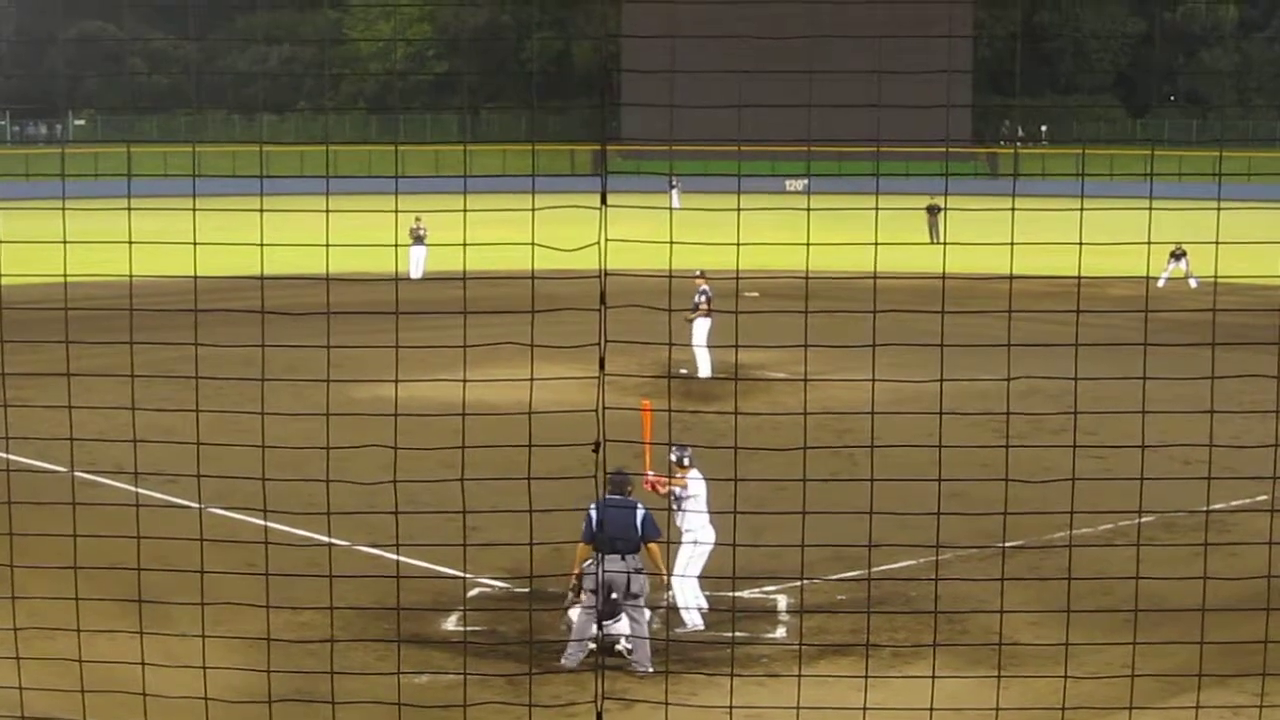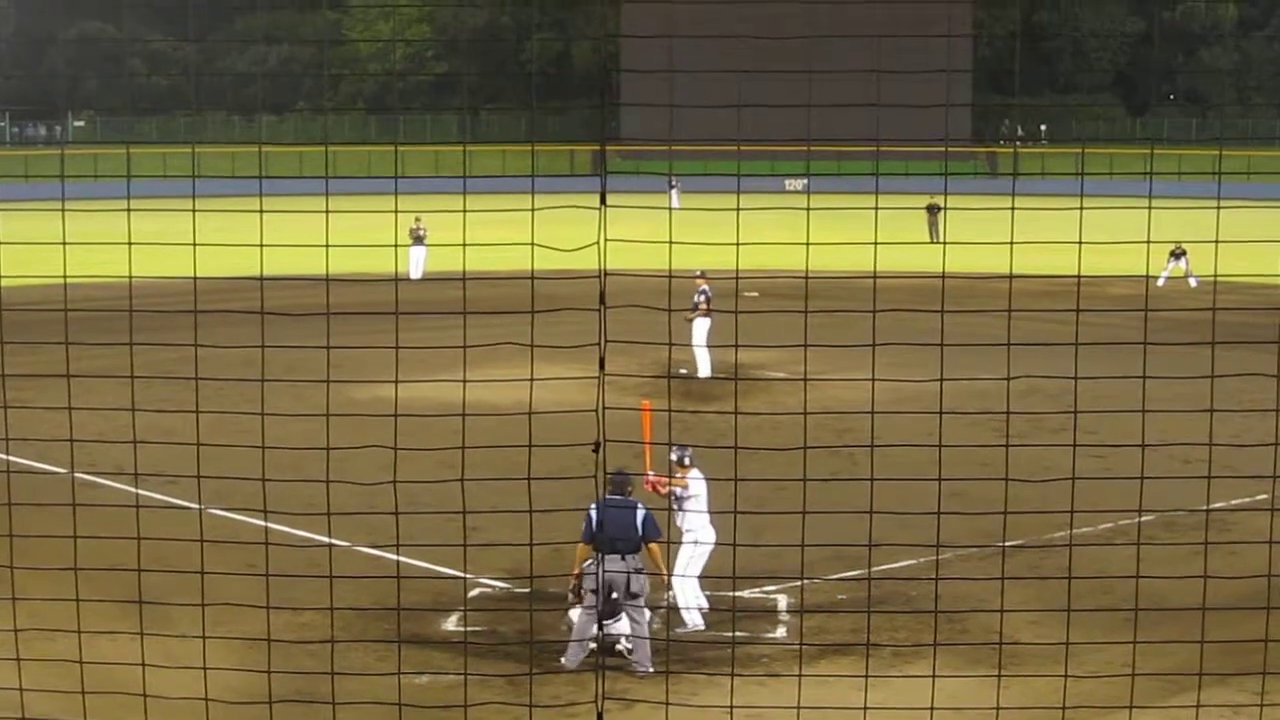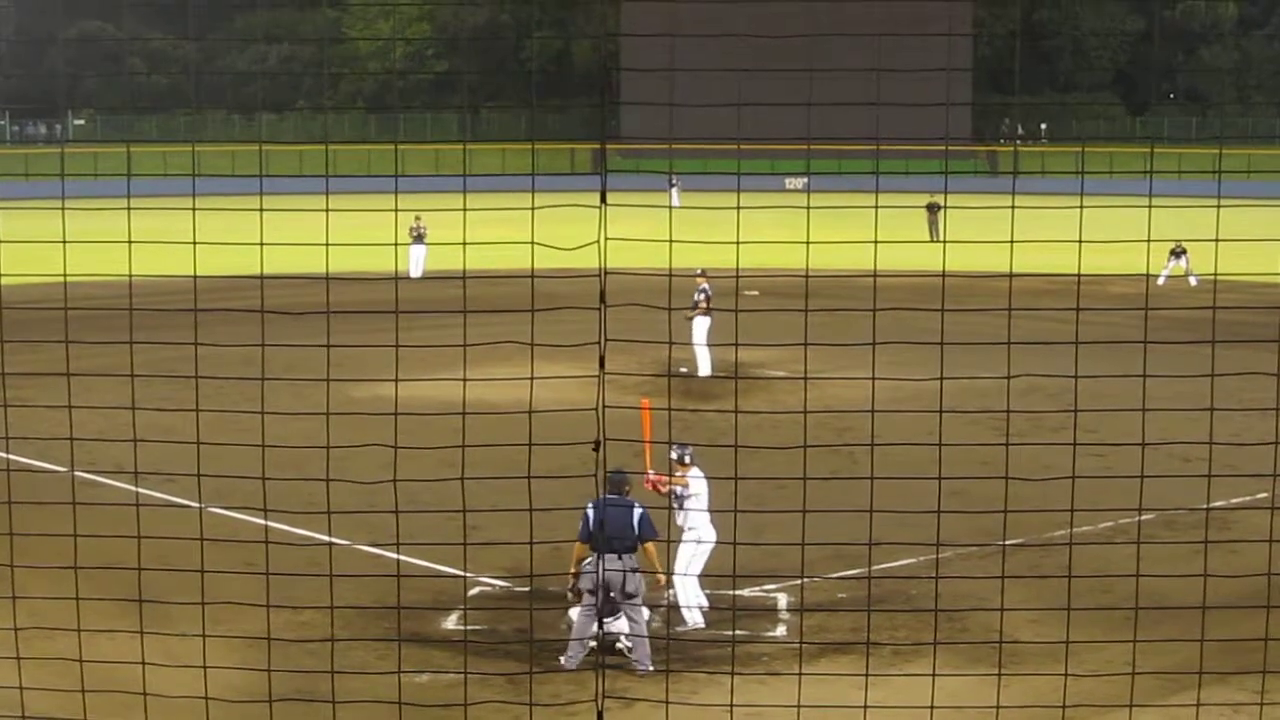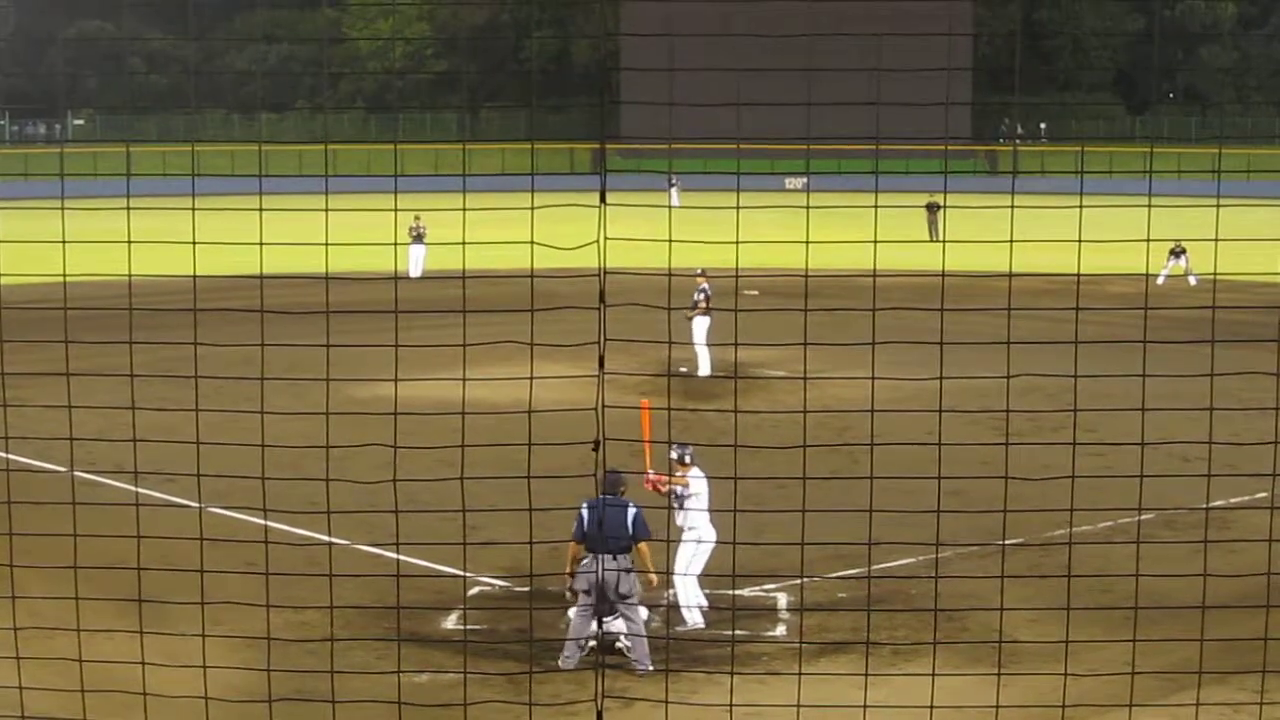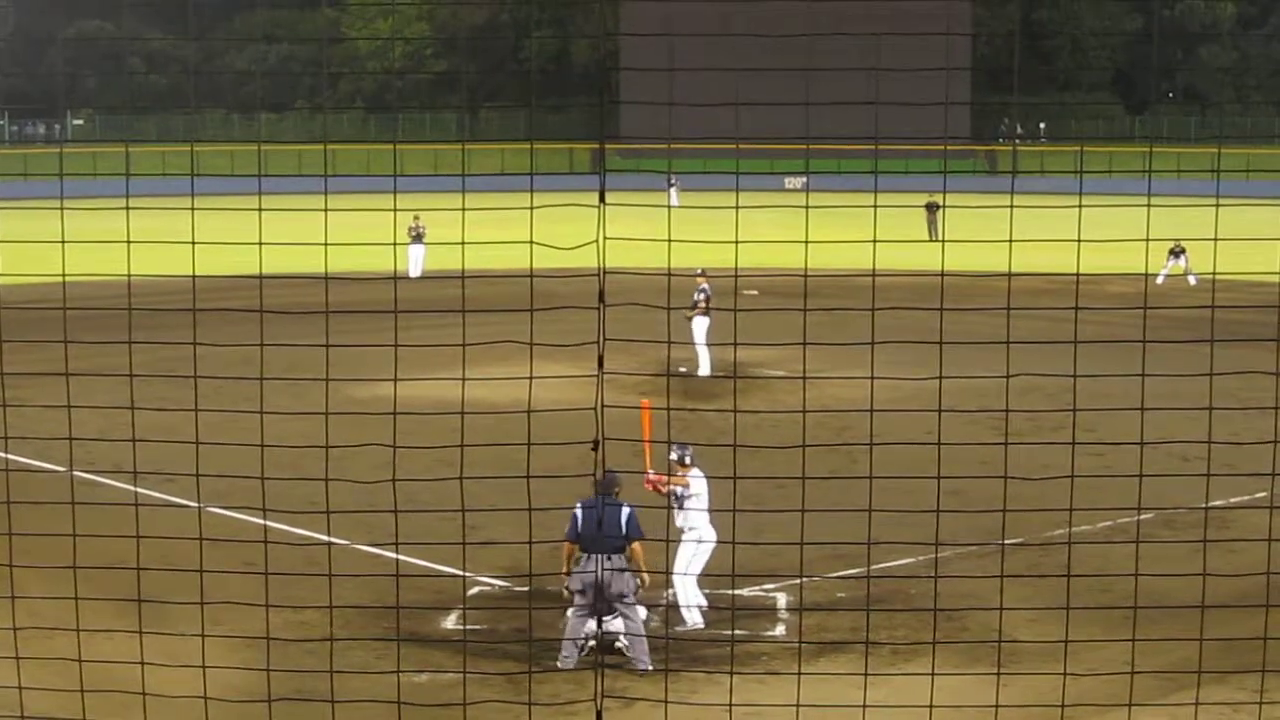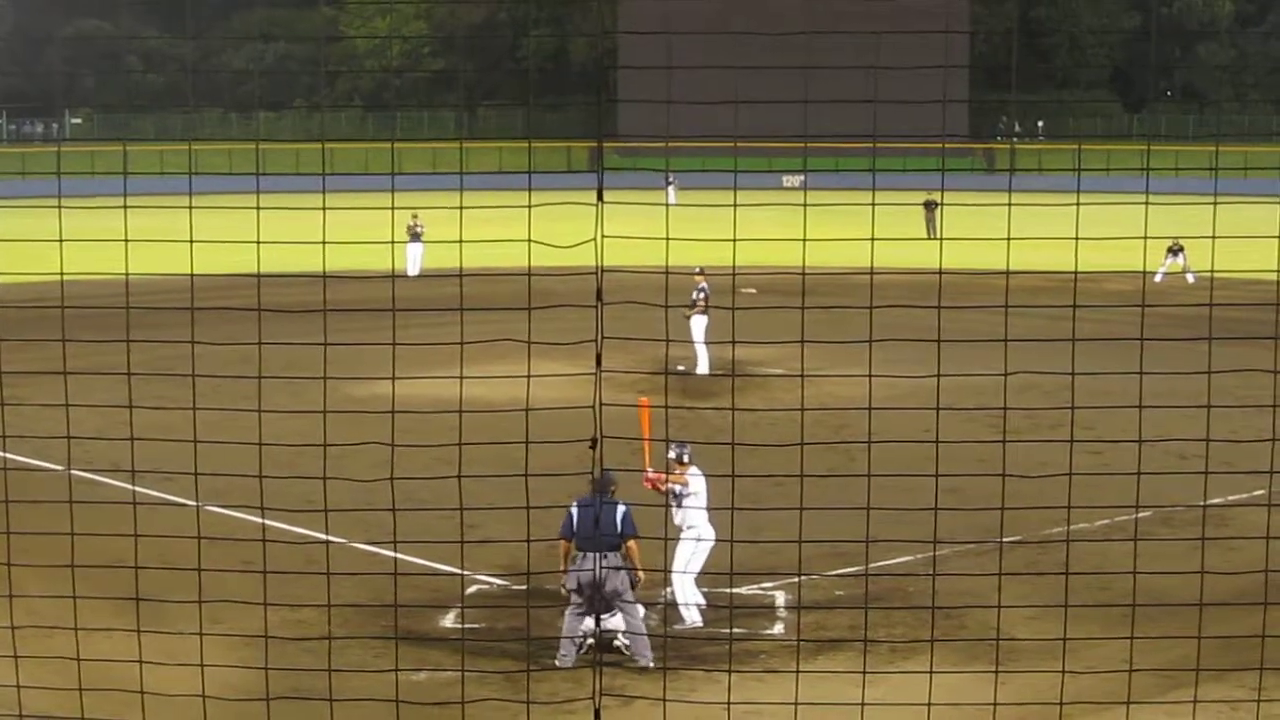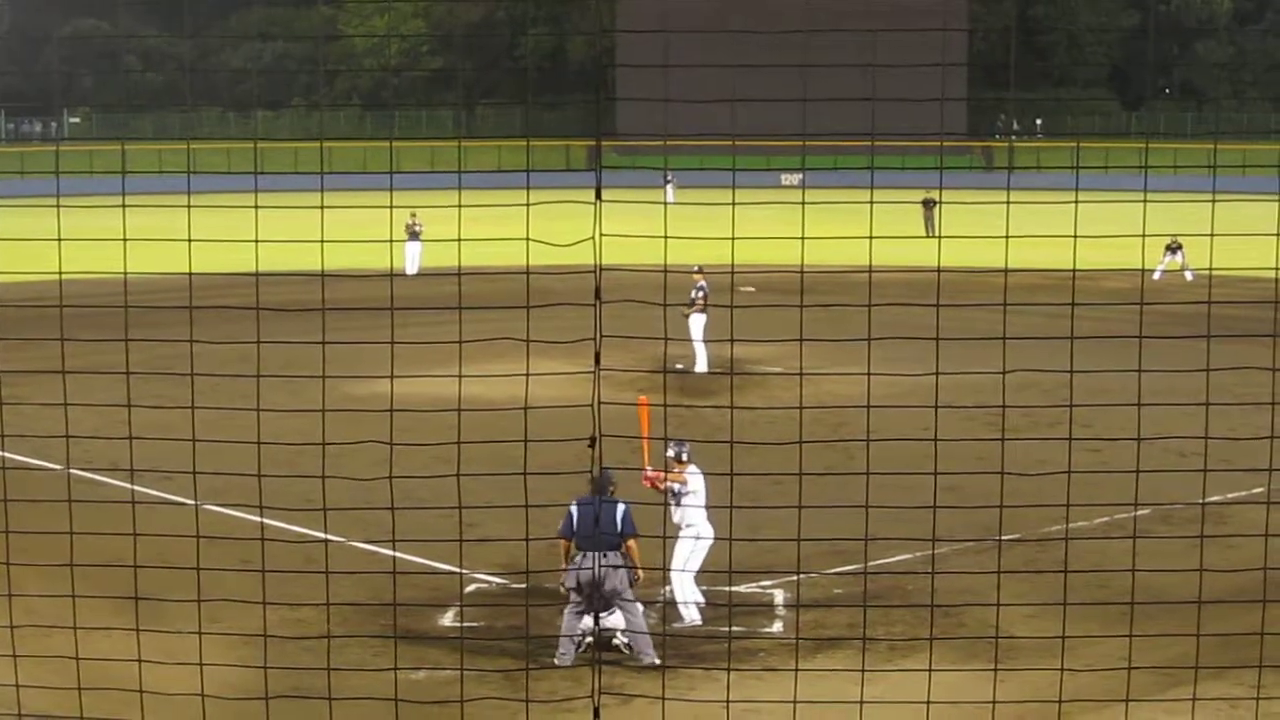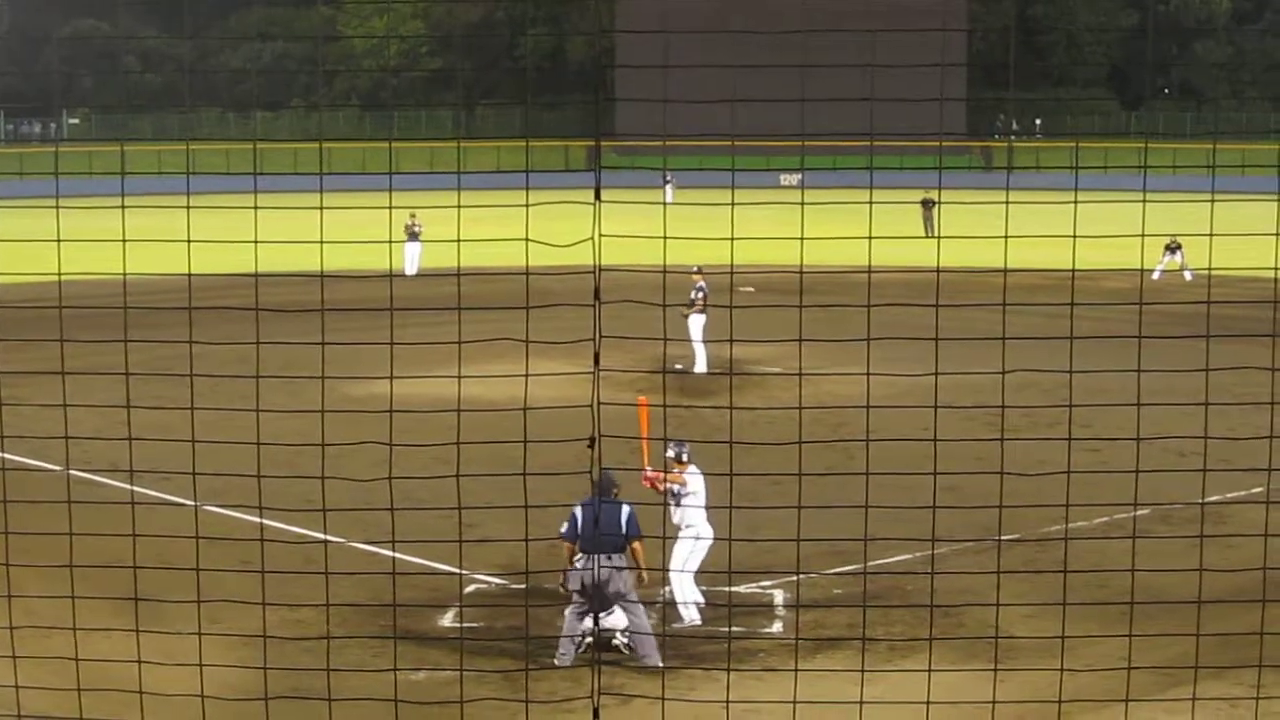
dt=0.1s
person 1, frame 1
left shoulder: (595, 508)
right shoulder: (639, 510)
left elbow: (585, 543)
right elbow: (651, 544)
left wrist: (576, 569)
right wrist: (661, 570)
left hip: (601, 567)
right hip: (628, 568)
left knee: (587, 613)
right knee: (637, 617)
left ankle: (571, 658)
right ankle: (642, 664)
person 1, frame 2
left shoulder: (595, 508)
right shoulder: (639, 510)
left elbow: (585, 543)
right elbow: (652, 544)
left wrist: (577, 568)
right wrist: (662, 569)
left hip: (601, 567)
right hip: (629, 568)
left knee: (588, 614)
right knee: (637, 617)
left ankle: (572, 659)
right ankle: (642, 664)
person 1, frame 3
left shoulder: (592, 508)
right shoulder: (636, 509)
left elbow: (581, 542)
right elbow: (648, 544)
left wrist: (574, 567)
right wrist: (658, 570)
left hip: (597, 566)
right hip: (625, 568)
left knee: (586, 614)
right knee: (636, 617)
left ankle: (571, 659)
right ankle: (642, 663)
person 1, frame 4
left shoulder: (587, 507)
right shoulder: (631, 509)
left elbow: (576, 542)
right elbow: (641, 544)
left wrist: (569, 567)
right wrist: (650, 571)
left hip: (592, 567)
right hip: (620, 568)
left knee: (582, 615)
right knee: (632, 617)
left ankle: (568, 660)
right ankle: (642, 663)
person 1, frame 5
left shoulder: (581, 508)
right shoulder: (624, 510)
left elbow: (569, 542)
right elbow: (634, 545)
left wrist: (566, 567)
right wrist: (642, 571)
left hip: (587, 567)
right hip: (616, 567)
left knee: (578, 614)
right knee: (630, 615)
left ankle: (566, 660)
right ankle: (642, 662)
person 1, frame 6
left shoulder: (577, 507)
right shoulder: (620, 508)
left elbow: (565, 541)
right elbow: (630, 543)
left wrist: (564, 565)
right wrist: (638, 568)
left hip: (583, 565)
right hip: (612, 565)
left knee: (574, 613)
right knee: (630, 612)
left ankle: (565, 659)
right ankle: (643, 658)
person 1, frame 7
left shoulder: (576, 506)
right shoulder: (620, 507)
left elbow: (565, 540)
right elbow: (630, 542)
left wrist: (565, 563)
right wrist: (637, 567)
left hip: (583, 565)
right hip: (612, 565)
left knee: (573, 612)
right knee: (631, 611)
left ankle: (564, 657)
right ankle: (648, 656)
person 1, frame 8
left shoulder: (580, 509)
right shoulder: (624, 509)
left elbow: (568, 543)
right elbow: (635, 544)
left wrist: (570, 566)
right wrist: (642, 569)
left hip: (587, 567)
right hip: (616, 567)
left knee: (575, 613)
right knee: (635, 612)
left ankle: (564, 658)
right ankle: (651, 658)
person 2, frame 1
left shoulder: (695, 479)
right shoulder: (679, 478)
left elbow: (679, 483)
right elbow: (665, 492)
left wrist: (657, 479)
right wrist: (653, 484)
left hip: (698, 535)
right hip: (692, 534)
left knee: (680, 578)
right knee: (687, 574)
left ankle: (694, 621)
right ankle: (699, 604)
person 2, frame 2
left shoulder: (696, 479)
right shoulder: (680, 477)
left elbow: (680, 484)
right elbow: (666, 492)
left wrist: (657, 478)
right wrist: (654, 484)
left hip: (699, 535)
right hip: (692, 534)
left knee: (680, 578)
right knee: (687, 574)
left ankle: (694, 622)
right ankle: (700, 604)
person 2, frame 3
left shoulder: (697, 477)
right shoulder: (680, 476)
left elbow: (681, 482)
right elbow: (666, 491)
left wrist: (658, 478)
right wrist: (655, 484)
left hip: (699, 534)
right hip: (691, 533)
left knee: (682, 576)
right knee: (684, 572)
left ankle: (695, 620)
right ankle: (700, 603)
person 2, frame 4
left shoulder: (697, 477)
right shoulder: (680, 476)
left elbow: (682, 482)
right elbow: (666, 491)
left wrist: (658, 477)
right wrist: (655, 484)
left hip: (699, 534)
right hip: (691, 533)
left knee: (682, 576)
right knee: (684, 573)
left ankle: (695, 620)
right ankle: (699, 603)
person 2, frame 5
left shoulder: (697, 478)
right shoulder: (679, 477)
left elbow: (682, 483)
right elbow: (667, 492)
left wrist: (659, 478)
right wrist: (655, 484)
left hip: (700, 534)
right hip: (690, 534)
left knee: (681, 576)
right knee: (683, 574)
left ankle: (694, 620)
right ankle: (699, 603)
person 2, frame 6
left shoulder: (696, 476)
right shoulder: (677, 475)
left elbow: (681, 481)
right elbow: (666, 490)
left wrist: (658, 476)
right wrist: (654, 483)
left hip: (698, 532)
right hip: (689, 532)
left knee: (680, 574)
right knee: (681, 572)
left ankle: (693, 618)
right ankle: (697, 601)
person 2, frame 7
left shoulder: (694, 475)
right shoulder: (676, 474)
left elbow: (681, 479)
right elbow: (665, 489)
left wrist: (657, 475)
right wrist: (653, 481)
left hip: (697, 531)
right hip: (687, 531)
left knee: (679, 572)
right knee: (680, 570)
left ankle: (691, 617)
right ankle: (696, 599)
person 2, frame 8
left shoulder: (695, 475)
right shoulder: (676, 474)
left elbow: (680, 481)
right elbow: (664, 490)
left wrist: (657, 475)
right wrist: (653, 482)
left hip: (697, 532)
right hip: (687, 531)
left knee: (678, 573)
right knee: (679, 571)
left ankle: (691, 617)
right ankle: (696, 599)
